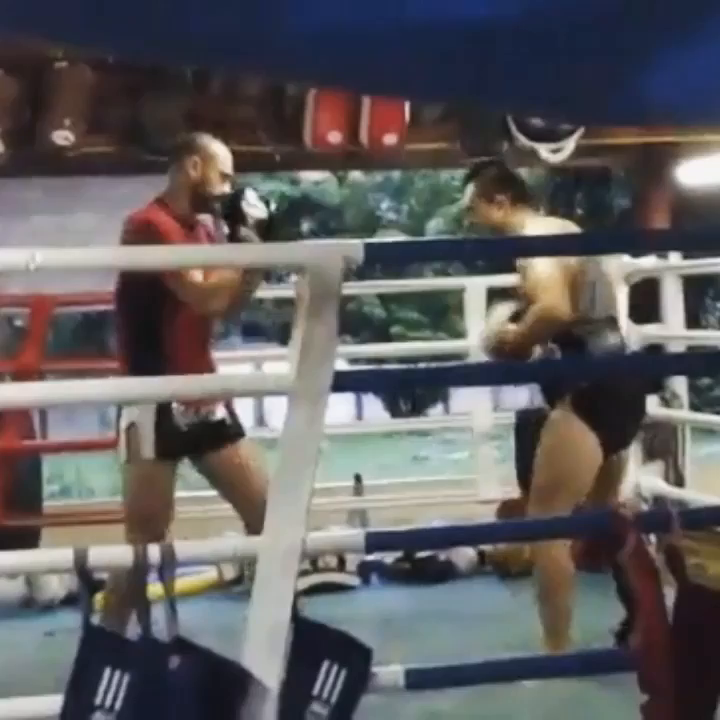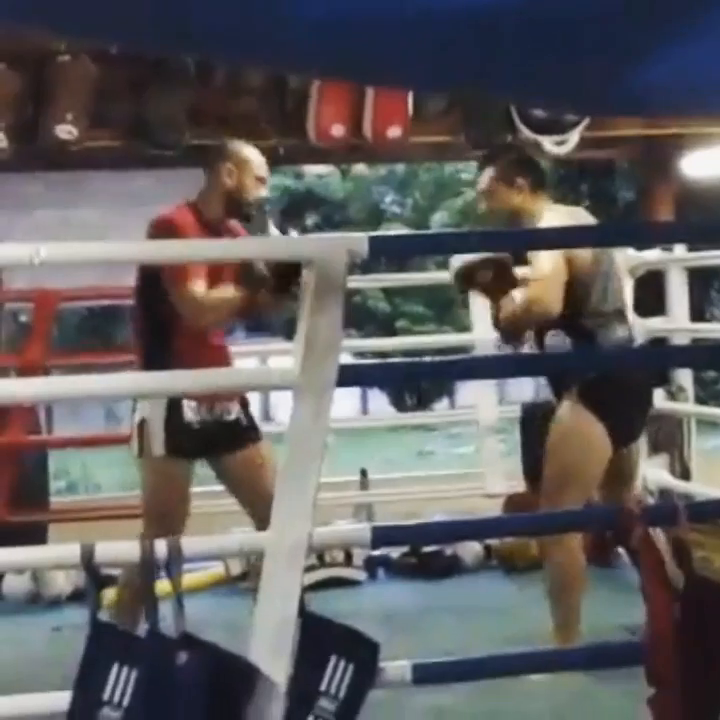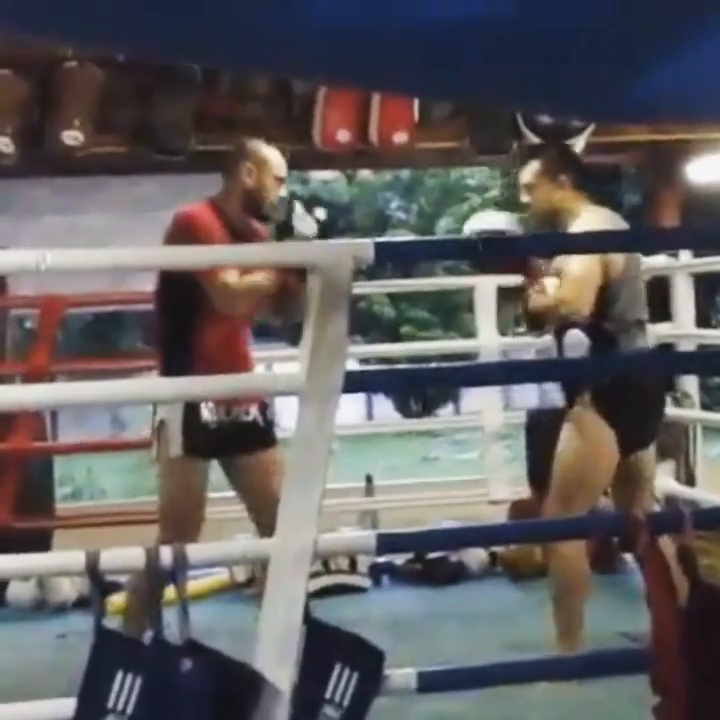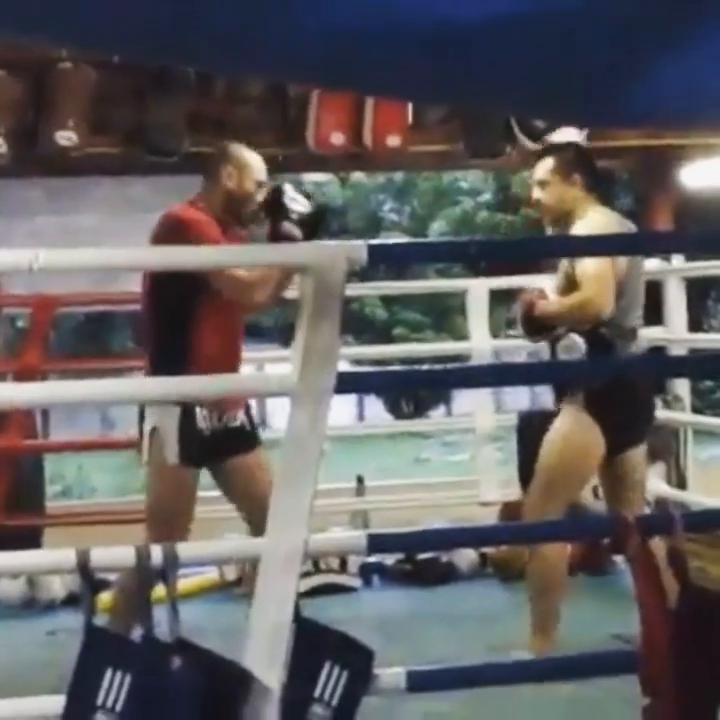
dt=0.2s
person 1, frame 1
left shoulder: (535, 242)
right shoulder: (560, 229)
left elbow: (554, 310)
left wrist: (512, 341)
right wrist: (524, 326)
left hip: (589, 391)
right hip: (619, 383)
left knee: (544, 521)
right knee: (601, 511)
left ankle: (556, 653)
person 1, frame 2
left shoulder: (551, 228)
right shoulder: (576, 218)
left elbow: (543, 304)
left wrist: (505, 310)
right wrist: (509, 285)
left hip: (596, 383)
right hip: (624, 374)
left knee: (556, 517)
right knee: (624, 506)
left ankle: (566, 647)
person 1, frame 3
left shoulder: (583, 229)
right shoulder: (601, 224)
left elbow: (574, 306)
right elbow: (580, 288)
left wrist: (536, 302)
right wrist: (536, 274)
left hip: (609, 389)
right hip: (638, 383)
left knee: (559, 522)
right knee: (640, 517)
left ankle: (569, 651)
person 1, frame 4
left shoulder: (592, 228)
right shoulder: (607, 226)
left elbow: (597, 302)
left wrist: (543, 309)
left hip: (600, 390)
right hip: (624, 387)
left knee: (539, 515)
right knee: (633, 519)
left ankle: (540, 649)
person 2, frame 1
left shoulder: (198, 227)
right shoulder: (150, 225)
left elbow: (229, 299)
right elbow: (205, 298)
left wrist: (257, 245)
right wrist: (242, 244)
left hip: (205, 400)
right hip: (157, 406)
left knee: (265, 513)
right knee: (146, 541)
person 2, frame 2
left shoulder: (235, 232)
right shoulder: (174, 226)
left elbow: (250, 309)
right elbow: (197, 311)
left wrist: (284, 280)
right wrist: (253, 281)
left hip: (224, 400)
right hip: (174, 403)
left knee: (278, 515)
right knee: (162, 538)
person 2, frame 3
left shoulder: (256, 231)
right shoulder: (195, 222)
left elbow: (283, 302)
right elbow: (234, 300)
left hip: (242, 402)
right hip: (192, 403)
left knee: (282, 525)
right knee: (177, 541)
person 2, frame 4
left shoulder: (230, 232)
right shoulder: (184, 223)
left elbow: (265, 296)
right elbow: (249, 293)
left wrist: (291, 238)
right wrist: (286, 240)
left hip: (227, 408)
right hip: (180, 410)
left knee: (273, 527)
right knee: (165, 546)
